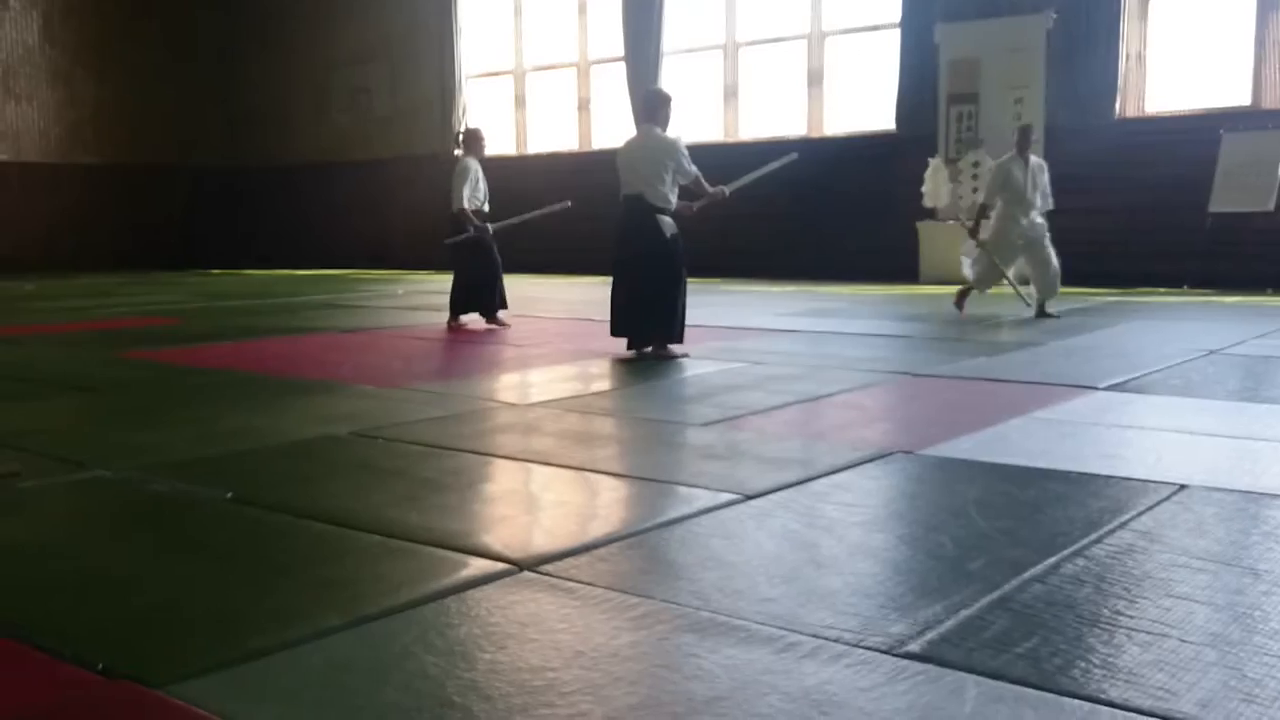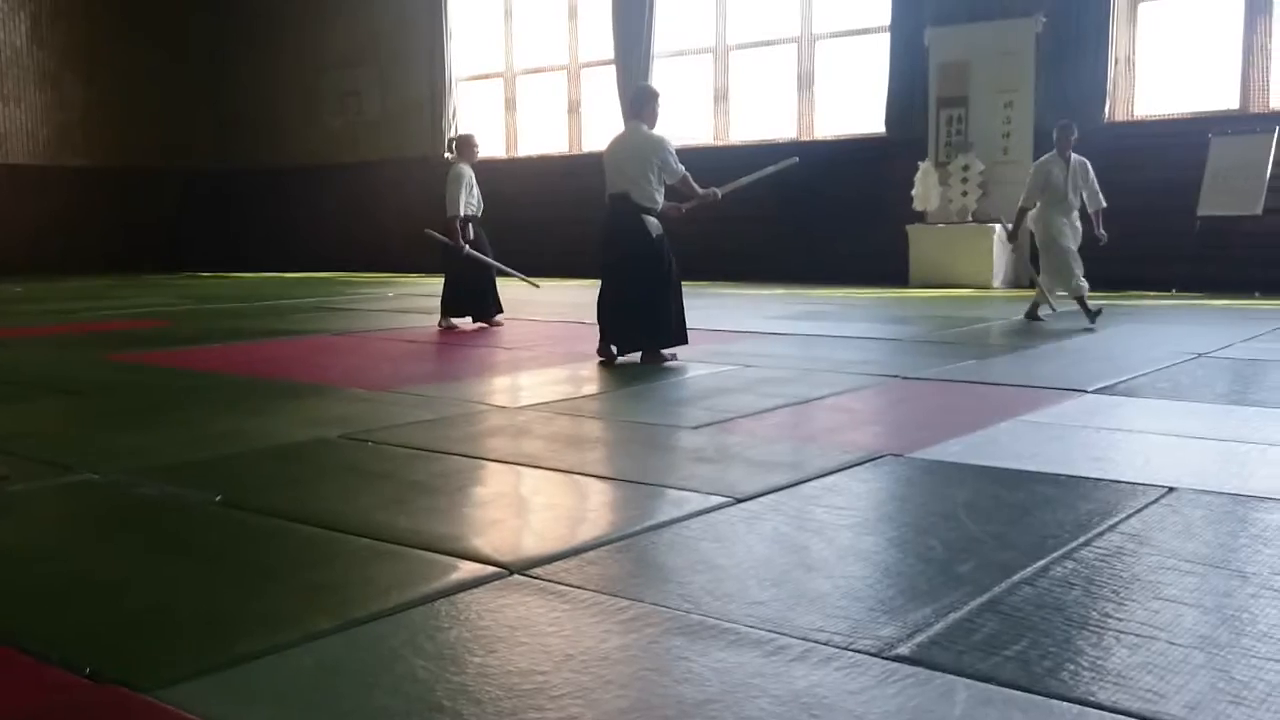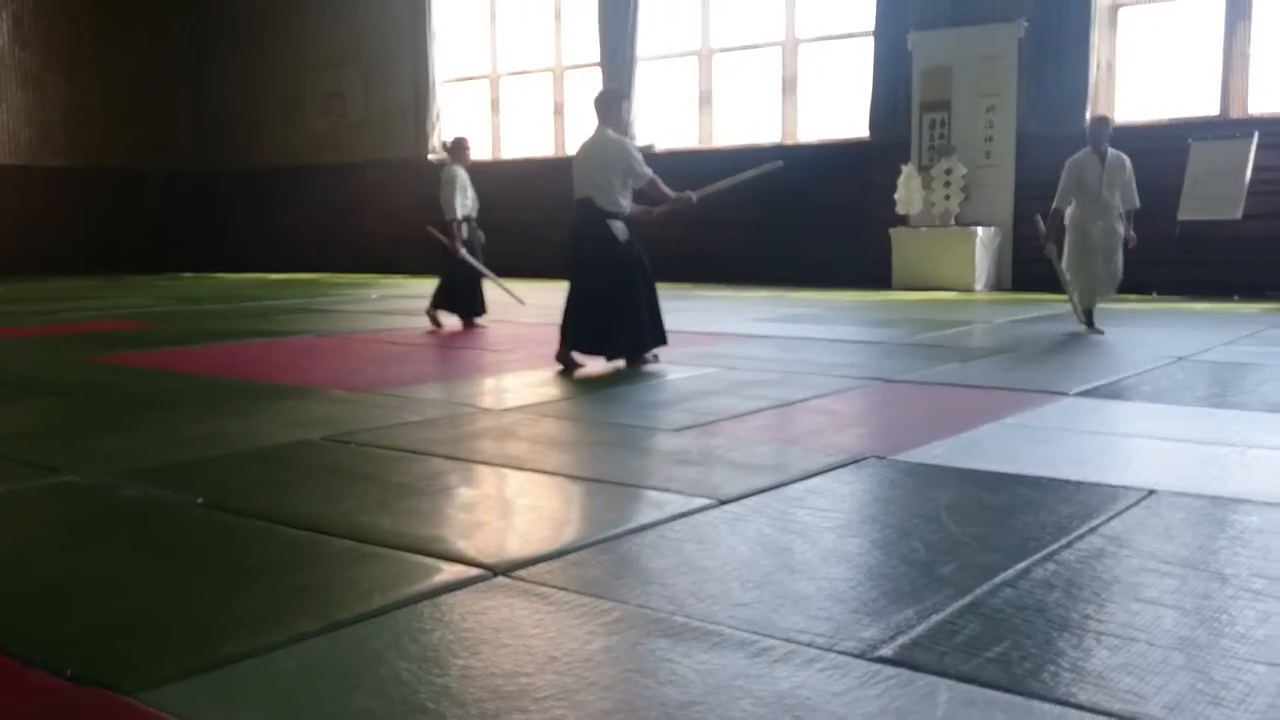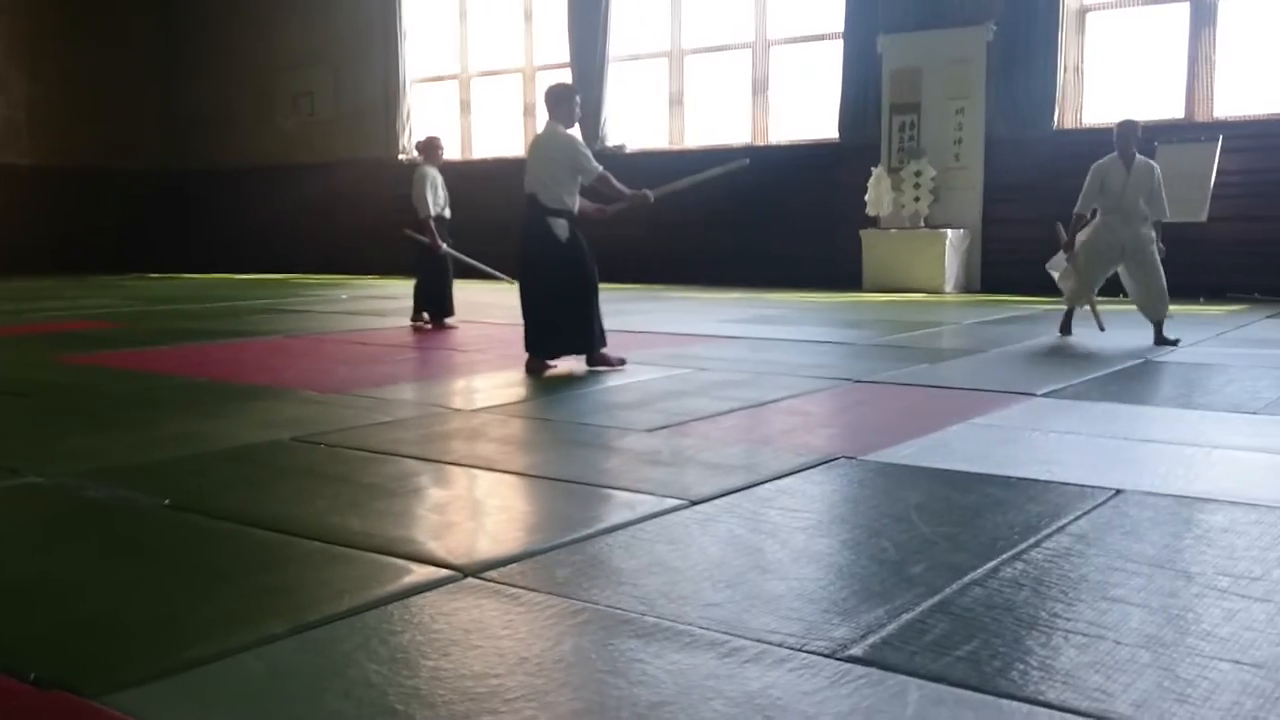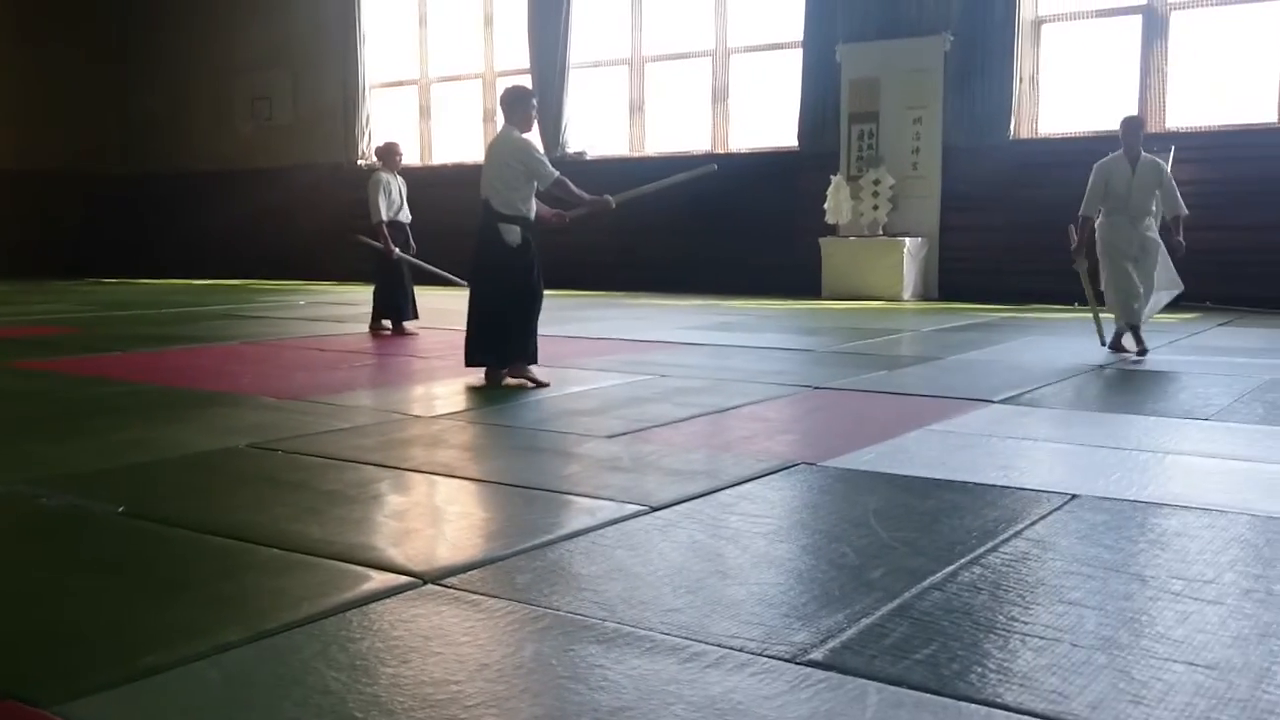
dt=0.3s
person 1, frame 1
left shoulder: (627, 148)
right shoulder: (669, 145)
right elbow: (692, 178)
left wrist: (674, 204)
right wrist: (712, 192)
left hip: (630, 220)
right hip: (655, 223)
left knee: (632, 279)
right knee: (666, 281)
left ankle: (638, 339)
right ankle: (659, 342)
person 1, frame 2
left shoulder: (614, 145)
right shoulder: (655, 143)
right elbow: (680, 178)
left wrist: (661, 206)
right wrist: (703, 194)
left hip: (616, 220)
right hip: (641, 223)
left knee: (616, 282)
right knee: (656, 283)
left ankle: (608, 342)
right ankle: (651, 348)
person 1, frame 3
left shoulder: (585, 148)
right shoulder: (620, 145)
right elbow: (648, 181)
left wrist: (633, 209)
right wrist: (676, 198)
left hip: (584, 224)
right hip: (607, 227)
left knee: (585, 286)
right knee: (632, 283)
left ankle: (567, 348)
right ankle: (636, 350)
person 1, frame 4
left shoulder: (539, 142)
right shoulder: (566, 141)
right elbow: (598, 177)
left wrist: (587, 207)
right wrist: (631, 196)
left hip: (537, 224)
right hip: (556, 225)
left knee: (539, 288)
right knee: (579, 283)
left ankle: (536, 354)
right ankle: (593, 350)
person 1, frame 5
left shoulder: (499, 145)
right shoulder: (519, 145)
right elbow: (555, 182)
left wrist: (545, 213)
right wrist: (592, 201)
left hip: (494, 230)
right hip: (511, 232)
left knee: (494, 298)
right knee: (523, 297)
left ankle: (494, 364)
right ankle: (515, 362)
person 2, frame 1
left shoulder: (1040, 166)
right shoulder: (1004, 166)
left elbow: (1044, 198)
right elbow: (989, 198)
left wrist: (1044, 227)
right wrist: (976, 226)
left hip: (1033, 222)
right hip: (1009, 220)
left knee: (1048, 265)
right knee: (993, 264)
left ankle: (1041, 308)
right ankle: (964, 293)
person 2, frame 2
left shoulder: (1082, 164)
right shoulder: (1043, 166)
left elbow: (1093, 197)
right elbow: (1027, 199)
left wrist: (1098, 228)
right wrist: (1016, 229)
left hip: (1071, 220)
right hip: (1049, 220)
left knee: (1055, 270)
right knee: (1067, 265)
left ankle: (1033, 310)
right ankle: (1086, 309)
person 2, frame 3
left shoulder: (1121, 161)
right shoulder: (1077, 163)
left elbow: (1128, 197)
right elbow: (1062, 199)
left wrist: (1129, 228)
right wrist: (1052, 232)
left hip: (1111, 222)
right hip: (1084, 221)
left knee: (1110, 272)
right knee: (1087, 272)
left ankle: (1085, 306)
right ankle: (1089, 320)
person 2, frame 4
left shoulder: (1150, 169)
right shoulder: (1101, 168)
left elbow: (1156, 207)
right elbow: (1084, 206)
left wrist: (1157, 240)
right wrist: (1071, 239)
left hip: (1138, 233)
right hip: (1107, 231)
left knee: (1152, 282)
right knee: (1085, 276)
left ankle: (1158, 334)
right ankle: (1067, 319)
person 2, frame 5
left shoulder: (1156, 167)
right shoulder: (1105, 167)
left elbow: (1173, 203)
right elbow: (1090, 205)
left wrist: (1178, 235)
right wrist: (1081, 241)
left hip: (1145, 232)
right hip: (1113, 230)
left knee: (1142, 289)
right knee: (1124, 286)
left ankle: (1116, 337)
right ankle: (1138, 339)
person 3, frame 1
left shoulder: (472, 164)
right shoulder: (468, 165)
right elbow: (460, 202)
left wrist: (479, 223)
right wrist: (477, 224)
left hip: (472, 223)
right hip: (470, 223)
left knee: (466, 270)
right knee: (489, 266)
left ankle: (455, 315)
right ankle: (491, 312)
person 3, frame 2
left shoulder: (464, 170)
right shoulder: (461, 172)
right elbow: (455, 209)
right wrist: (457, 238)
left hip: (467, 227)
right hip: (466, 229)
left knee: (457, 274)
right knee: (482, 271)
left ankle: (446, 316)
right ankle: (486, 314)
person 3, frame 3
left shoulder: (457, 172)
right shoulder: (455, 173)
right elbow: (452, 210)
left wrist: (475, 229)
right wrist: (455, 239)
left hip: (465, 227)
right hip: (460, 229)
left knee: (454, 272)
right knee: (469, 272)
left ankle: (434, 308)
right ankle: (468, 316)
person 3, frame 4
left shoulder: (434, 172)
right shoulder: (425, 173)
right elbow: (425, 209)
left wrist: (441, 234)
right wrist: (434, 236)
left hip: (438, 226)
right hip: (431, 228)
left knee: (429, 273)
right knee: (439, 272)
left ankle: (418, 313)
right ankle: (438, 317)
person 3, frame 5
left shoulder: (399, 180)
right shoulder: (379, 179)
right elbow: (378, 214)
left wrist: (409, 238)
right wrist: (387, 242)
left hip: (400, 232)
right hip: (388, 233)
left knee: (386, 278)
right knee: (397, 278)
left ankle: (377, 320)
right ankle: (398, 323)
